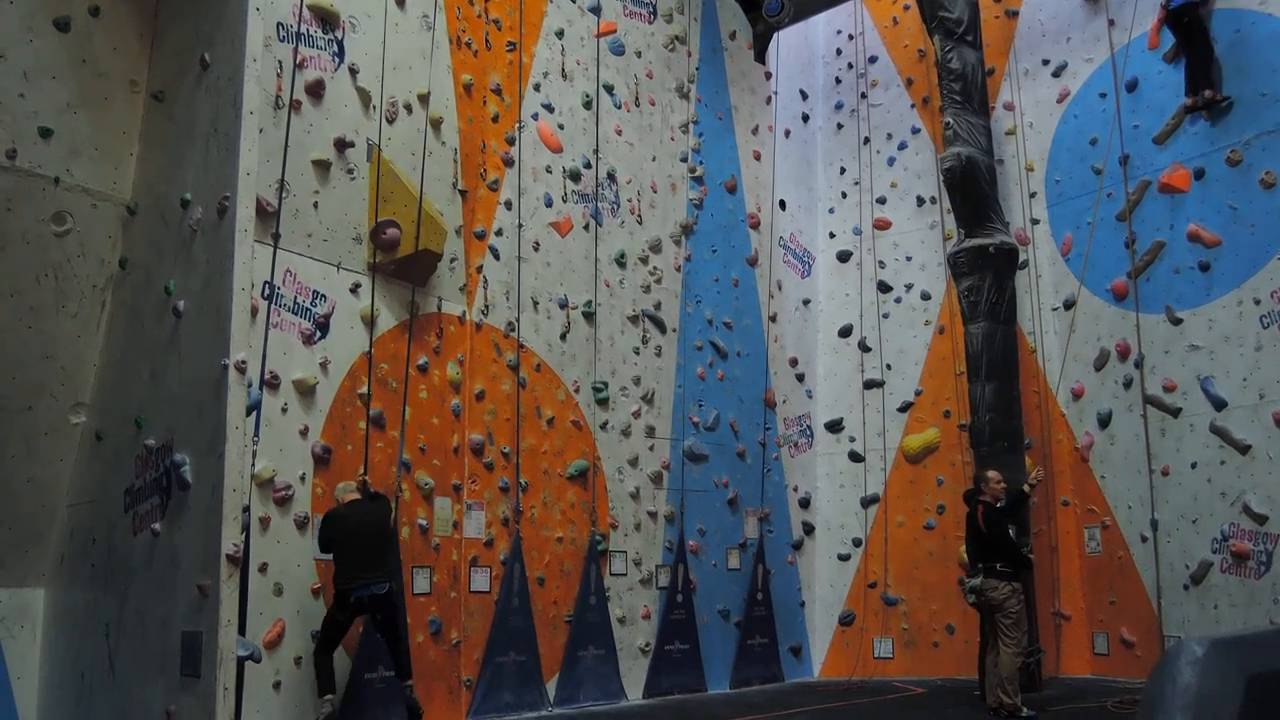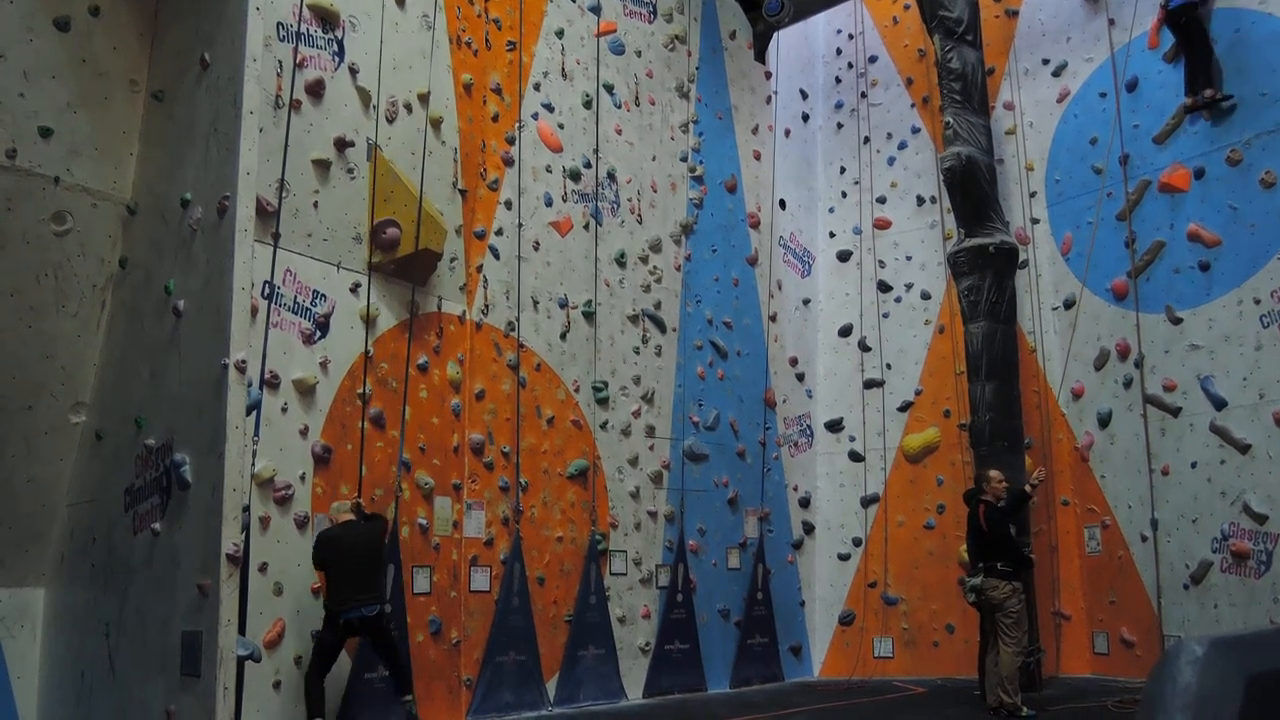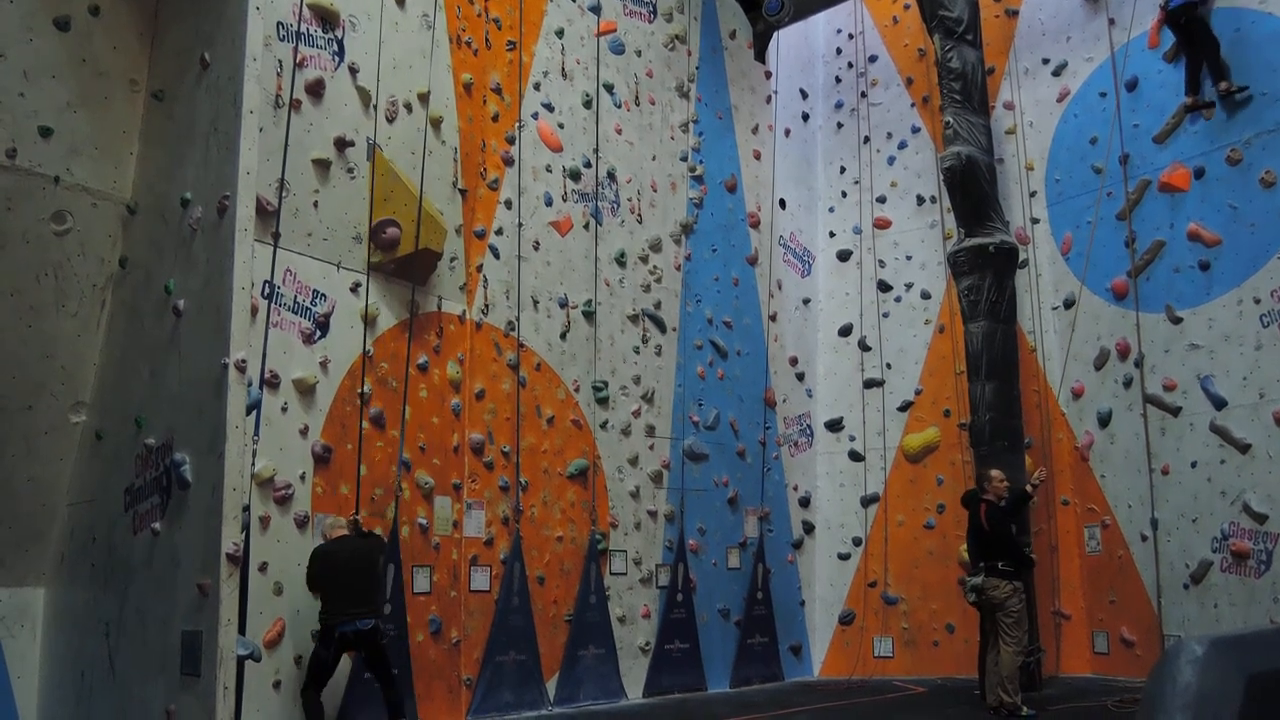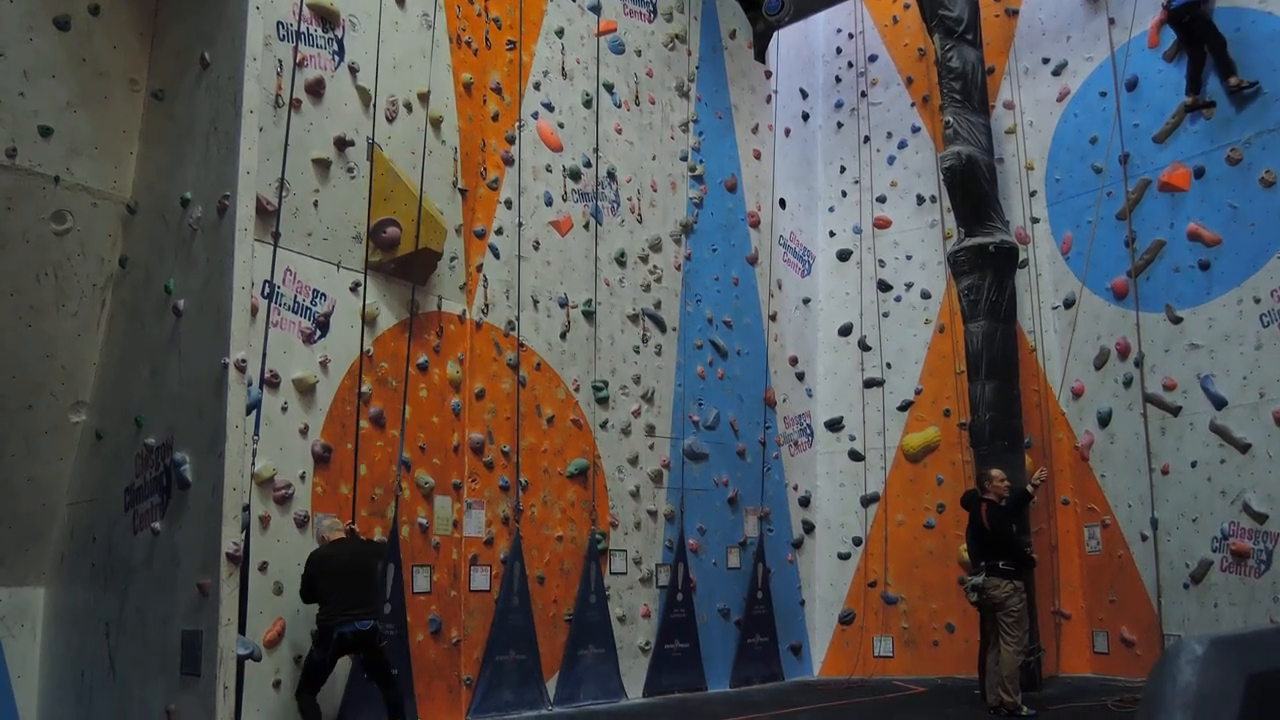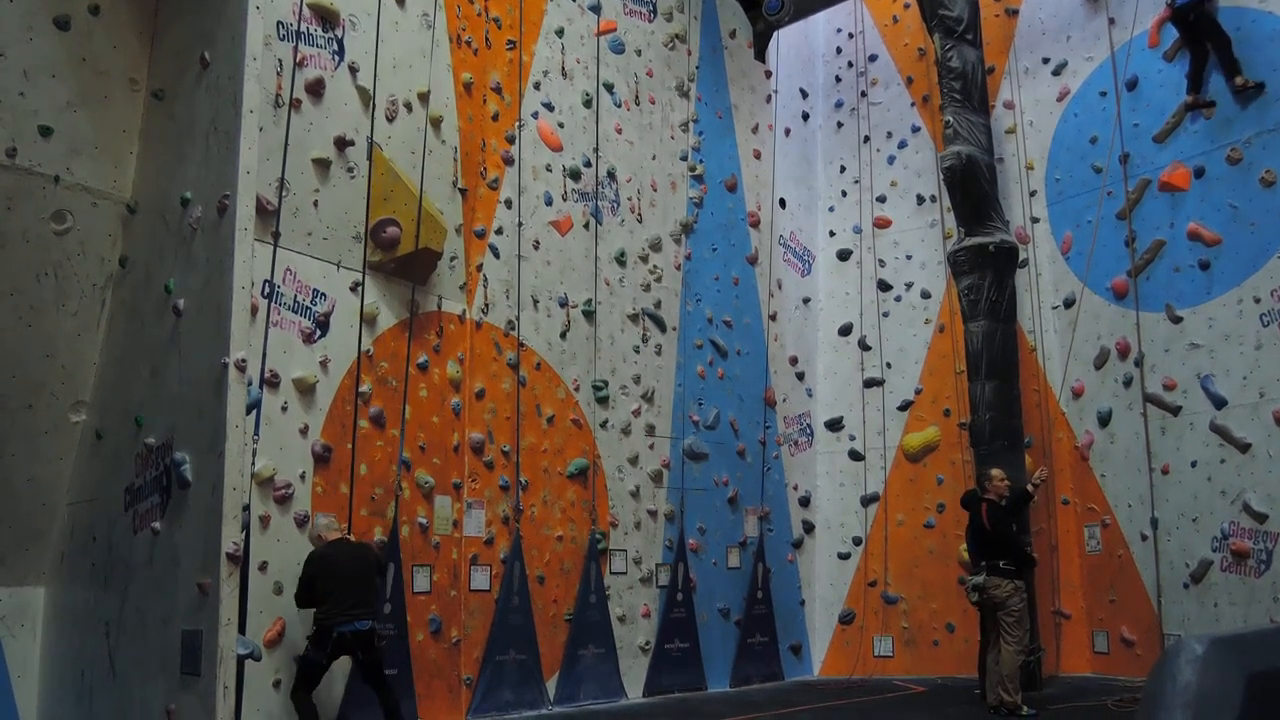
dt=0.2s
person 1, frame 1
left shoulder: (978, 511)
right shoulder: (988, 514)
left elbow: (1008, 510)
right elbow: (1006, 545)
left wrist: (1029, 485)
right wrist: (1027, 561)
left hip: (985, 584)
right hip: (1003, 584)
left knee: (994, 646)
right knee: (1012, 645)
person 1, frame 2
left shoulder: (980, 510)
right shoulder: (989, 513)
left elbow: (1009, 510)
right elbow: (1008, 543)
left wrist: (1031, 485)
right wrist: (1028, 561)
left hip: (986, 583)
right hip: (1003, 583)
left knee: (993, 646)
right knee: (1012, 645)
person 1, frame 3
left shoulder: (981, 510)
right shoulder: (991, 513)
left elbow: (1010, 509)
right elbow: (1010, 543)
left wrist: (1032, 486)
right wrist: (1029, 561)
left hip: (987, 582)
right hip: (1004, 583)
left knee: (994, 645)
right knee: (1012, 644)
left ankle: (995, 701)
right ankle: (1010, 704)
person 1, frame 4
left shoulder: (981, 510)
right shoulder: (992, 513)
left elbow: (1011, 508)
right elbow: (1011, 542)
left wrist: (1033, 485)
right wrist: (1030, 561)
left hip: (988, 581)
right hip: (1005, 582)
left knee: (995, 645)
right knee: (1013, 644)
left ankle: (995, 701)
right ankle: (1010, 703)
person 1, frame 5
left shoulder: (981, 510)
right shoulder: (992, 512)
left elbow: (1012, 508)
right elbow: (1011, 542)
left wrist: (1033, 485)
right wrist: (1031, 560)
left hip: (989, 582)
right hip: (1006, 582)
left knee: (996, 645)
right knee: (1013, 644)
left ankle: (995, 701)
right ankle: (1010, 703)
person 2, frame 1
left shoulder: (333, 516)
right shoulder: (380, 510)
left elbow: (324, 546)
right wrist: (367, 491)
left hip: (349, 595)
right hip: (382, 591)
left knee: (323, 652)
right knee: (396, 642)
right ankle: (410, 696)
person 2, frame 2
left shoulder: (326, 536)
right shoulder: (374, 531)
left elbow: (319, 564)
right wrist: (362, 512)
left hip: (340, 616)
right hip: (373, 613)
left knee: (314, 675)
right knee: (396, 663)
person 2, frame 3
left shoulder: (321, 553)
right shoulder: (370, 547)
left elbow: (313, 586)
right elbow: (380, 541)
right wrist: (360, 531)
left hip: (334, 630)
right hip: (368, 627)
left knee: (311, 690)
right knee: (387, 681)
person 2, frame 4
left shoulder: (318, 557)
right shoulder: (368, 549)
left elbow: (306, 596)
right elbow: (383, 549)
right wrist: (359, 539)
left hip: (332, 632)
right hip: (367, 630)
left knee: (305, 692)
right knee: (387, 683)
person 2, frame 5
left shoulder: (317, 557)
right shoulder: (367, 551)
left elbow: (301, 600)
right elbow: (383, 570)
left hip: (330, 632)
right hip: (364, 630)
left knee: (300, 691)
right knee: (380, 684)
